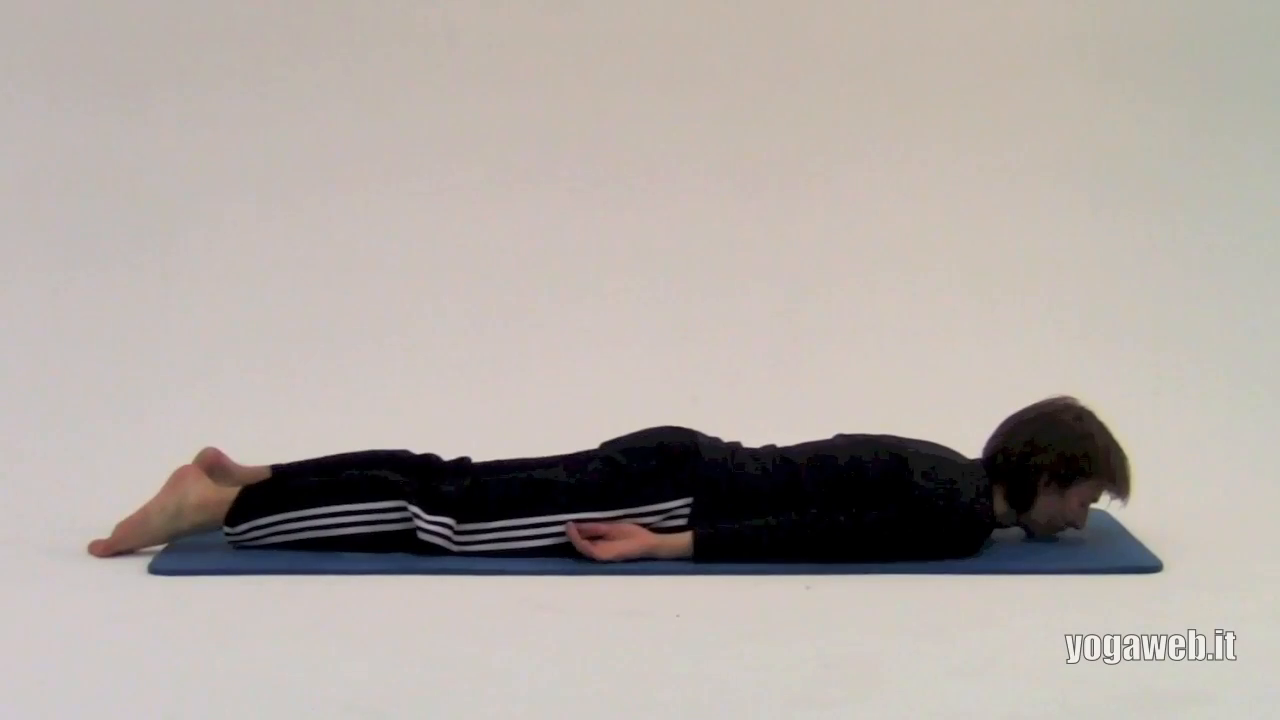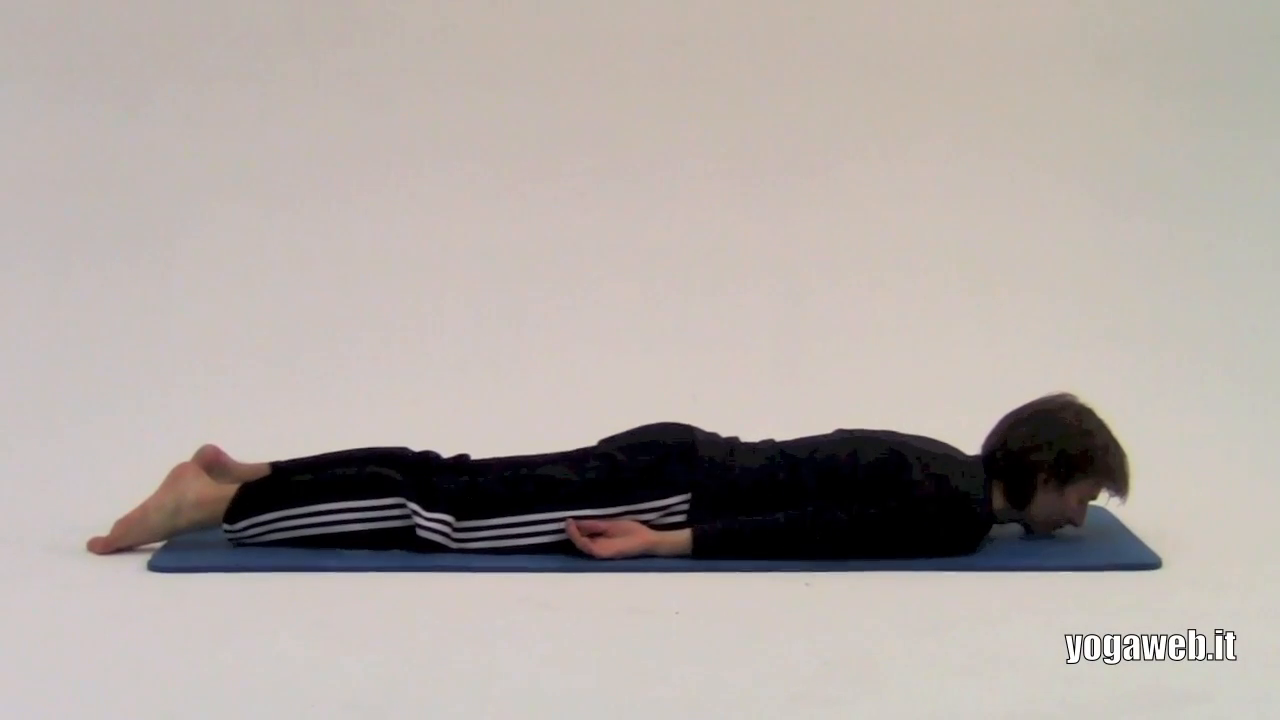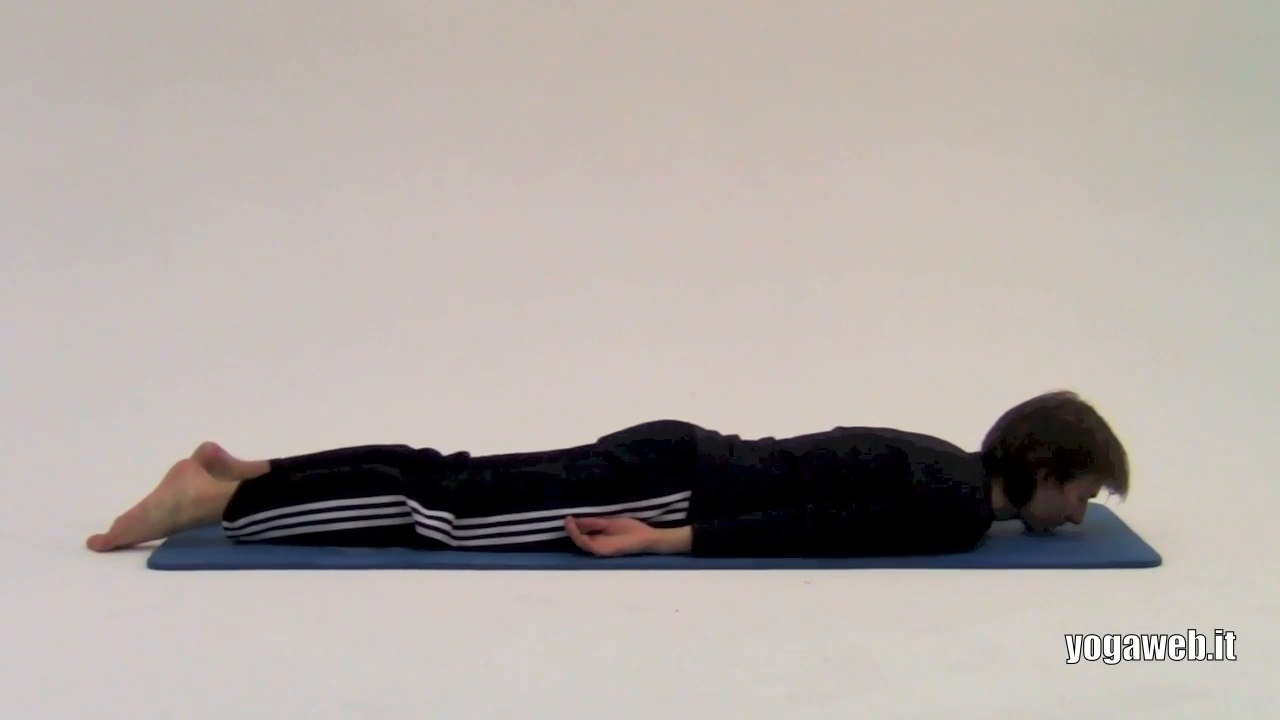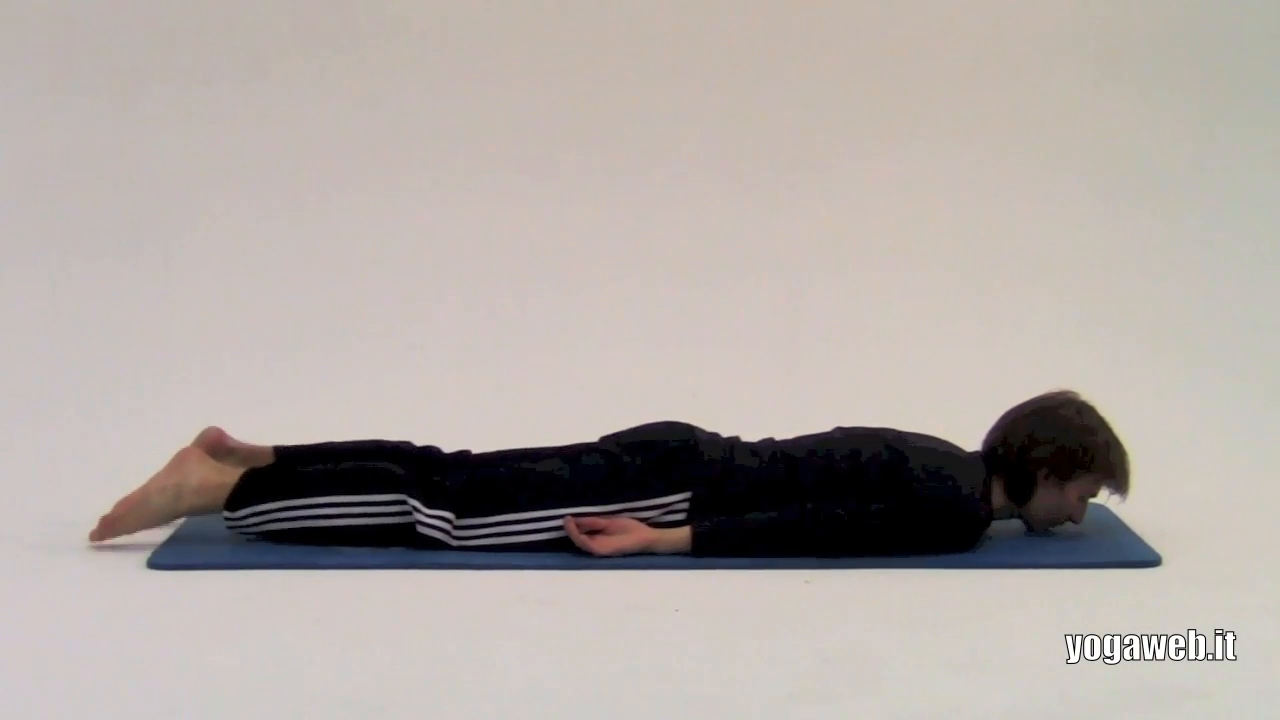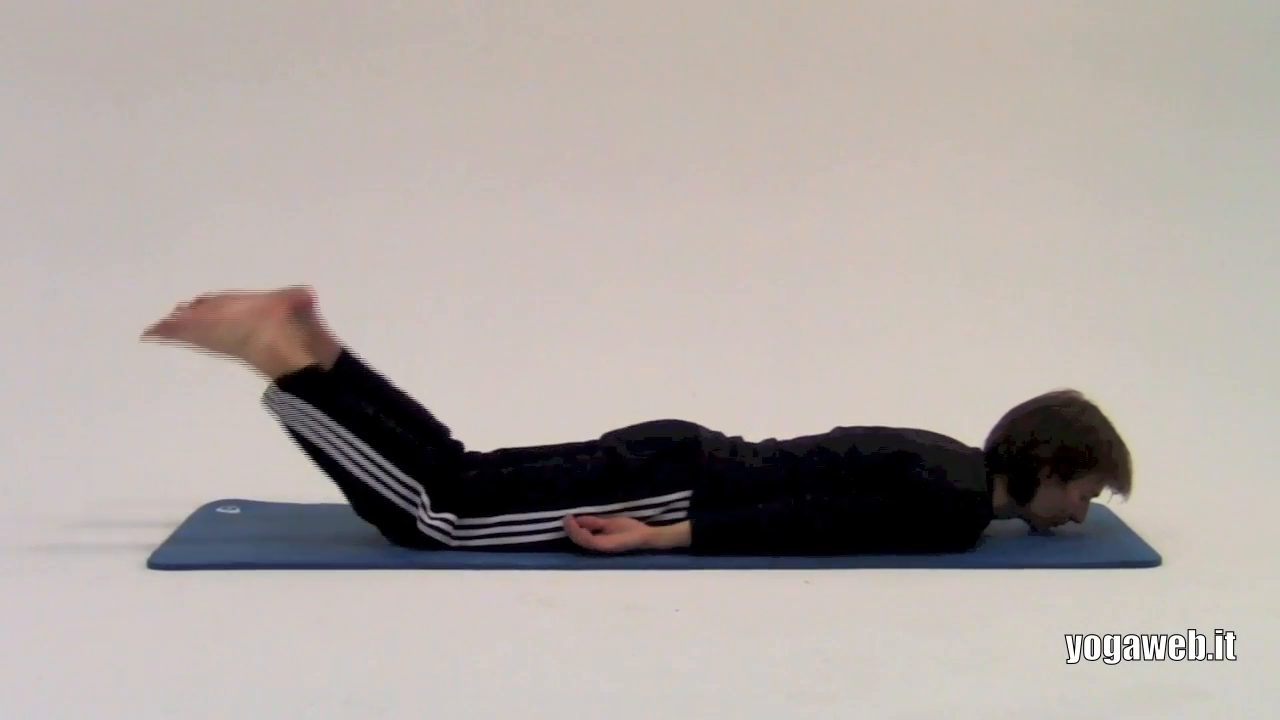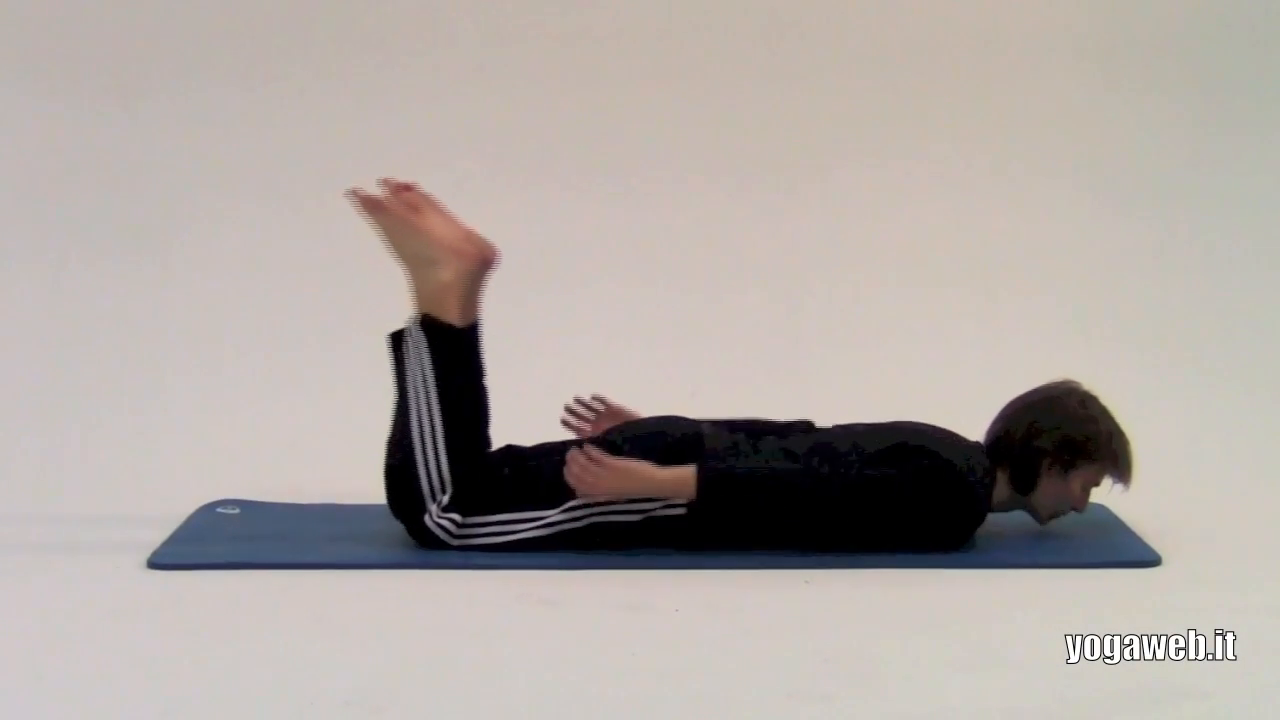
dt=0.7s
person 1, frame 1
left shoulder: (944, 471)
right shoulder: (960, 516)
right elbow: (813, 536)
right wrist: (669, 548)
left hip: (673, 464)
right hip: (672, 493)
left knee: (452, 485)
right knee: (449, 516)
left ankle: (251, 477)
right ankle: (219, 503)
person 1, frame 2
left shoulder: (946, 464)
right shoulder: (963, 513)
right elbow: (813, 532)
right wrist: (670, 544)
left hip: (676, 462)
right hip: (675, 493)
left knee: (454, 481)
right knee: (451, 513)
left ankle: (248, 473)
right ankle: (220, 501)
person 1, frame 3
left shoulder: (944, 464)
right shoulder: (961, 511)
right elbow: (816, 528)
right wrist: (670, 543)
left hip: (673, 457)
right hip: (672, 487)
left knee: (455, 481)
right knee: (447, 512)
left ankle: (250, 472)
right ankle: (219, 499)
person 1, frame 4
left shoulder: (946, 464)
right shoulder: (959, 510)
right elbow: (812, 530)
right wrist: (670, 541)
left hip: (673, 461)
right hip: (667, 487)
left knee: (445, 477)
right knee: (440, 510)
left ankle: (245, 459)
right ankle: (213, 486)
person 1, frame 5
left shoulder: (943, 460)
right shoulder: (956, 510)
right elbow: (809, 523)
right wrist: (664, 538)
left hip: (675, 463)
right hip: (672, 490)
left knee: (446, 471)
right knee: (435, 508)
left ankle: (307, 341)
right ankle: (277, 355)
person 1, frame 6
left shoulder: (947, 456)
right shoulder: (953, 503)
right elbow: (812, 496)
right wrist: (655, 483)
left hip: (675, 463)
right hip: (669, 489)
left knee: (451, 488)
right knee: (434, 507)
left ankle: (454, 283)
right ankle: (441, 288)
